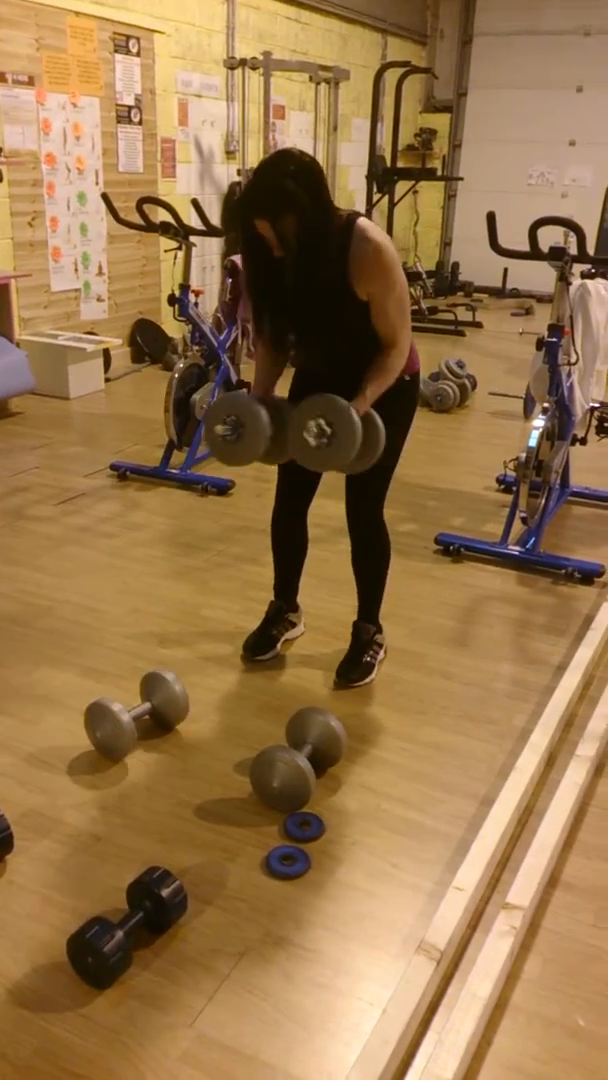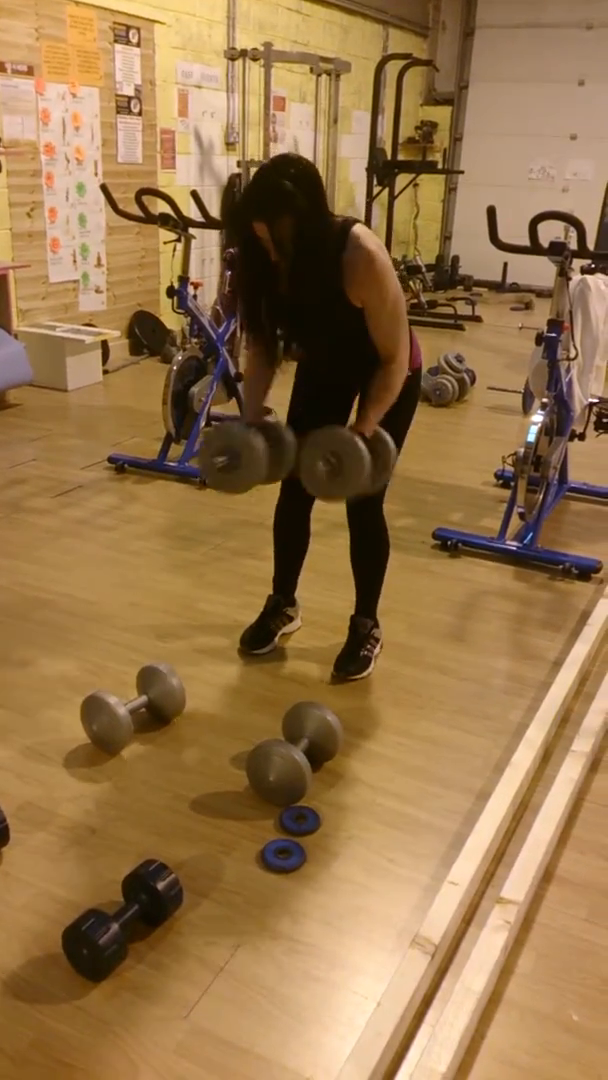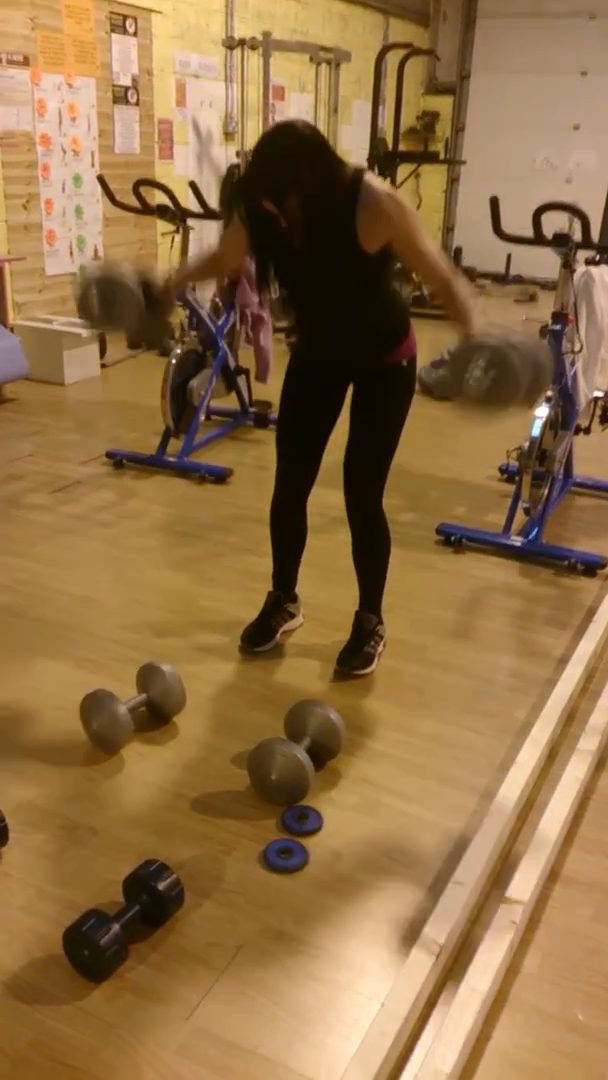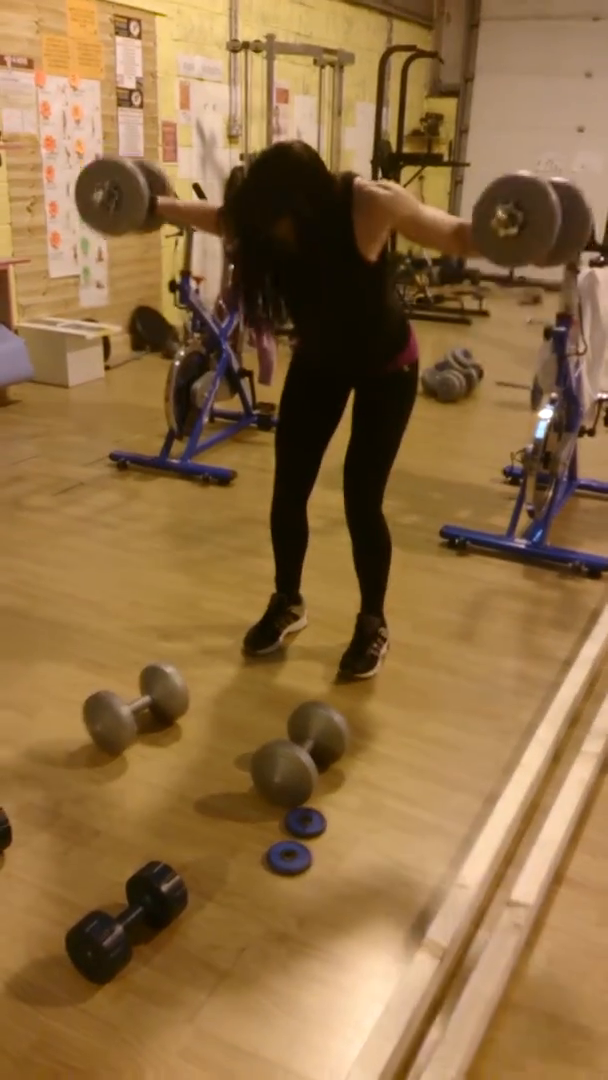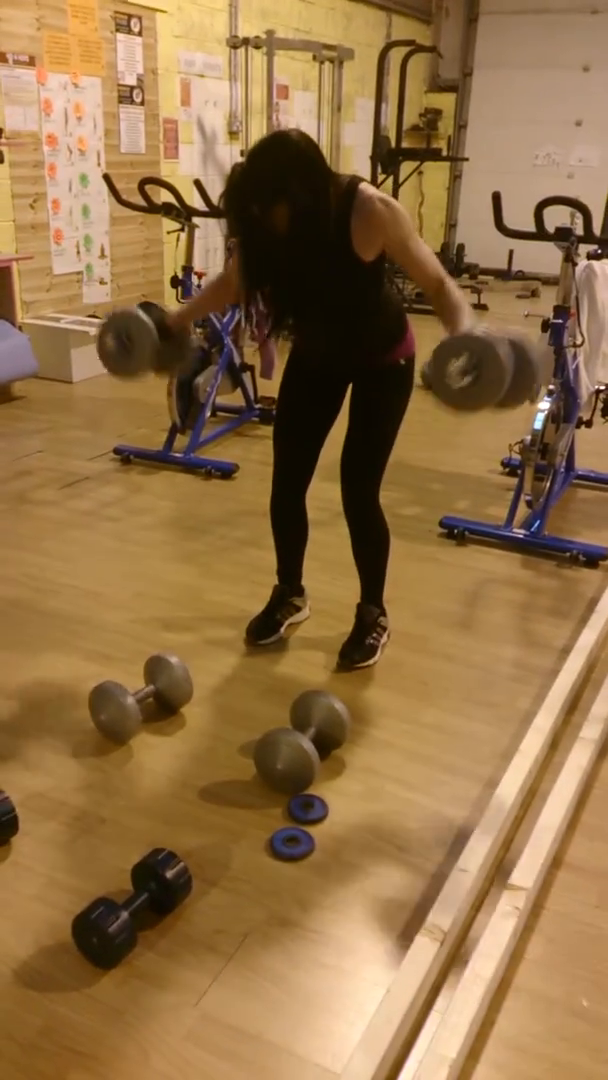
dt=0.3s
person 1, frame 1
left shoulder: (368, 250)
right shoulder: (269, 253)
left elbow: (396, 345)
right elbow: (270, 335)
left wrist: (356, 409)
right wrist: (259, 402)
left hip: (383, 382)
right hip: (318, 374)
left knee: (363, 506)
right knee: (289, 497)
left ankle: (370, 632)
right ankle: (284, 611)
person 1, frame 2
left shoulder: (362, 258)
right shoulder: (266, 258)
left elbow: (393, 356)
right elbow: (259, 344)
left wrist: (361, 434)
right wrist: (252, 419)
left hip: (384, 377)
right hip: (321, 370)
left knee: (362, 502)
right knee: (293, 490)
left ankle: (366, 625)
right ankle: (281, 604)
person 1, frame 3
left shoulder: (373, 204)
right shoulder: (267, 213)
left elbow: (441, 275)
right elbow: (224, 257)
left wrist: (475, 335)
right wrist: (169, 283)
left hip: (383, 361)
right hip: (315, 353)
left knee: (362, 494)
right knee: (289, 484)
left ankle: (370, 620)
right ankle: (283, 600)
person 1, frame 4
left shoulder: (369, 204)
right shoulder: (269, 215)
left elbow: (453, 234)
right elbow: (221, 219)
right wrist: (159, 207)
left hip: (385, 365)
right hip: (316, 359)
left knee: (361, 500)
right knee: (289, 489)
left ankle: (373, 624)
right ankle: (286, 603)
person 1, frame 5
left shoulder: (370, 211)
right shoulder: (268, 218)
left elbow: (438, 285)
right elbow: (234, 282)
left wrist: (469, 338)
right wrist: (177, 320)
left hip: (381, 360)
right hip: (314, 355)
left knee: (359, 492)
right knee: (286, 483)
left ankle: (373, 613)
right ankle: (289, 594)
